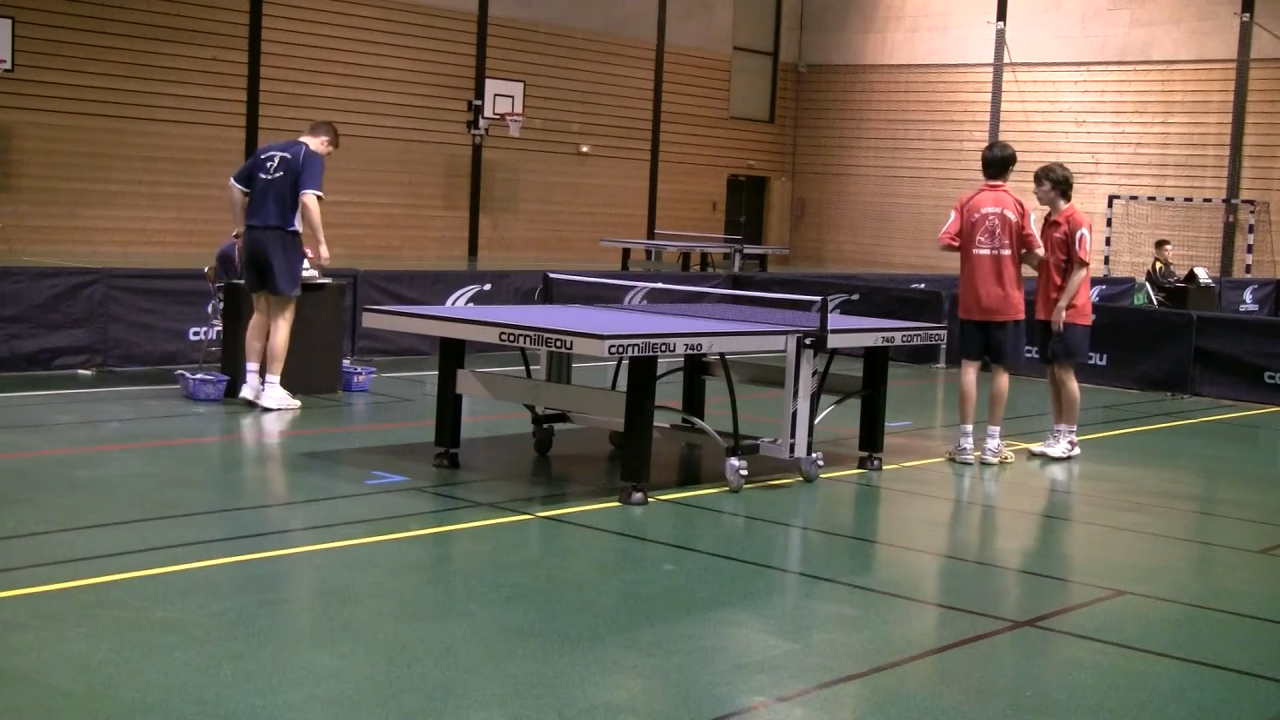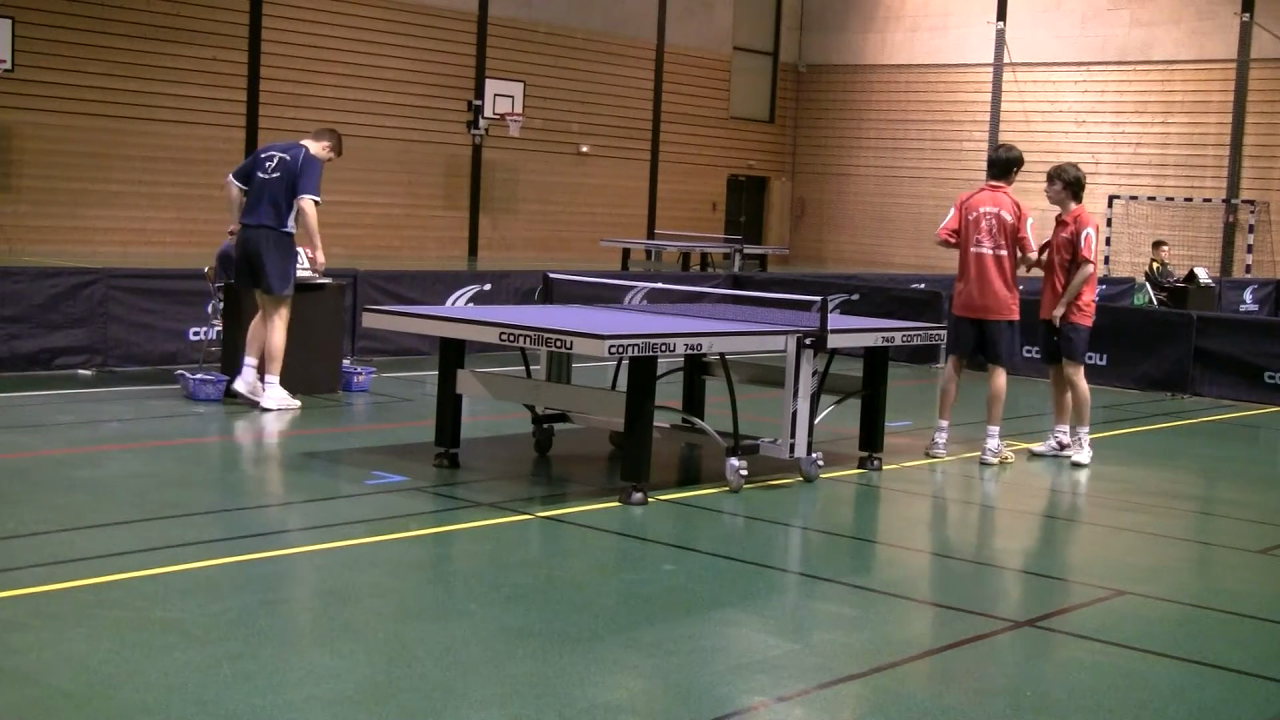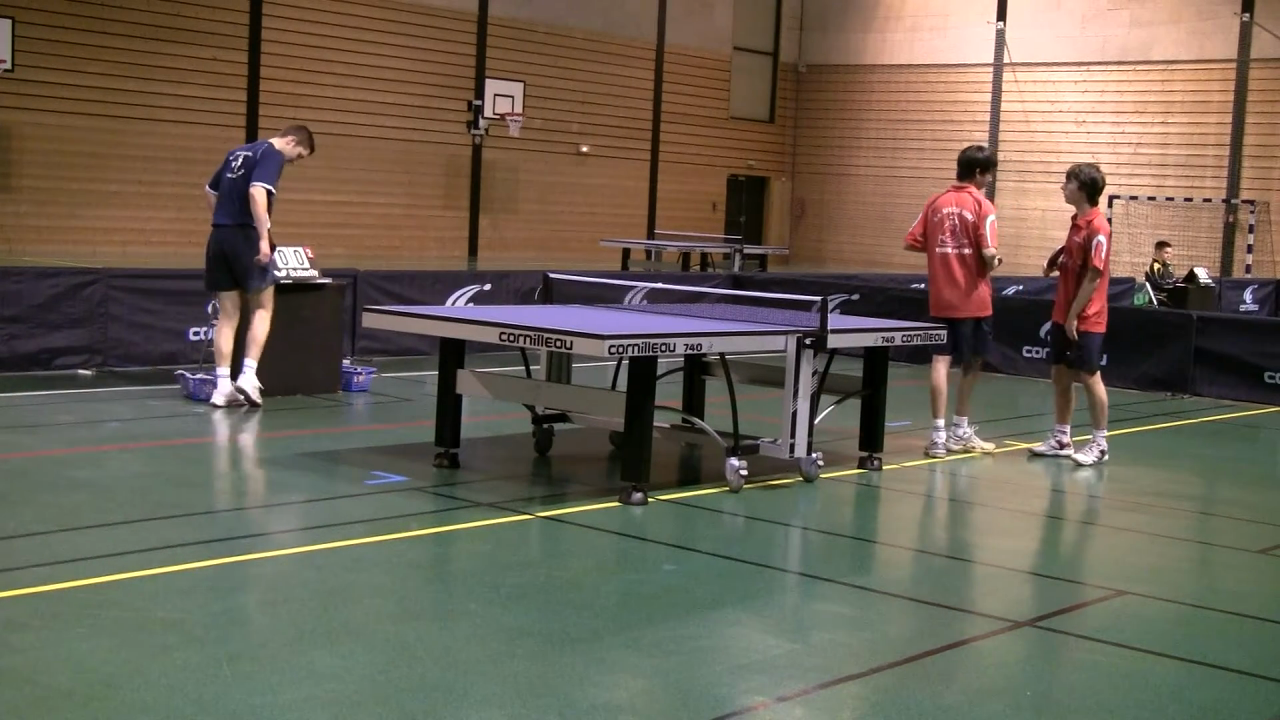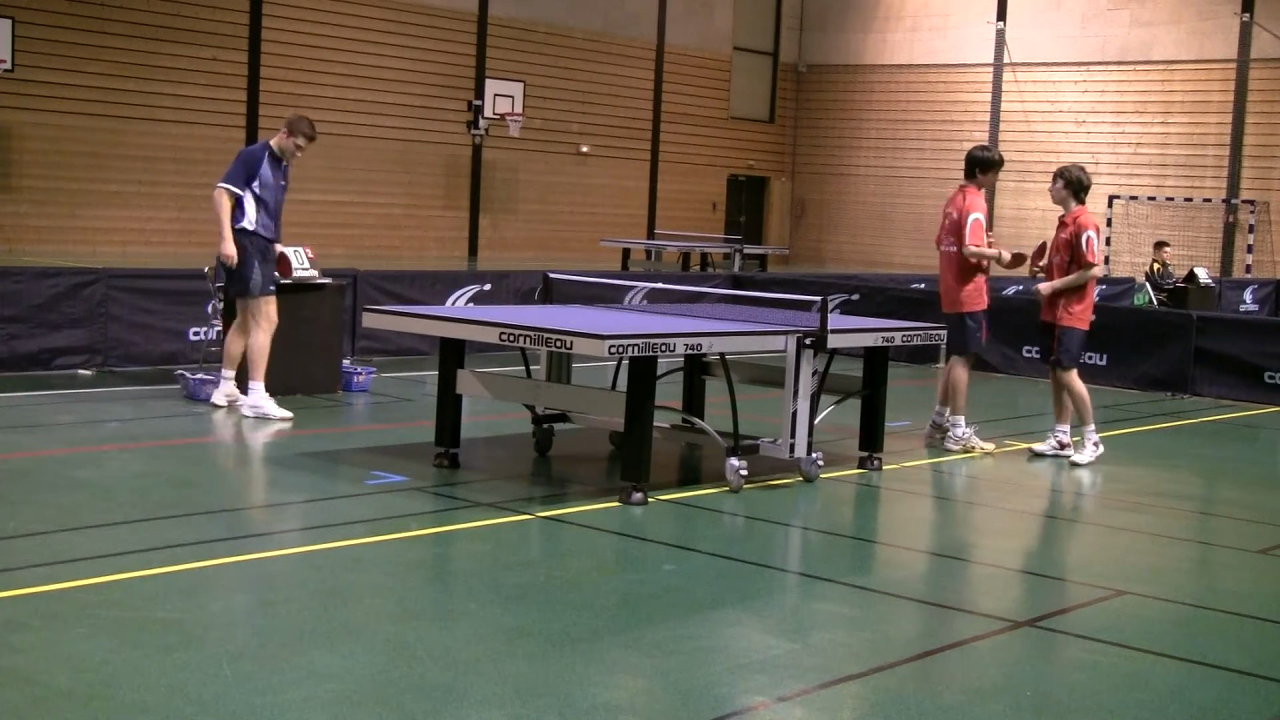
dt=0.7s
person 1, frame 1
left shoulder: (966, 203)
right shoulder: (1018, 206)
left elbow: (946, 242)
right elbow: (1036, 252)
left hip: (972, 301)
right hip: (1006, 303)
left knee: (969, 367)
right knee: (1001, 370)
left ankle: (965, 442)
right ankle: (992, 444)
person 1, frame 2
left shoulder: (966, 201)
right shoulder: (1018, 208)
left elbow: (944, 238)
right elbow: (1029, 255)
right wrist: (1014, 262)
left hip: (966, 299)
right hip: (1001, 302)
left knee: (954, 363)
right knee: (999, 370)
left ankle: (940, 436)
right ankle: (992, 444)
person 1, frame 3
left shoulder: (936, 203)
right shoulder: (982, 205)
left elbow: (911, 243)
right elbow: (989, 252)
right wrist: (993, 263)
left hip: (941, 299)
right hip: (973, 299)
left knee: (941, 361)
right knee: (972, 364)
left ankle: (939, 436)
right ankle: (959, 431)
person 1, frame 4
left shoulder: (955, 200)
right shoulder: (976, 204)
left elbow: (943, 243)
right elbow: (968, 249)
right wrist: (997, 254)
left hip: (952, 291)
right hip: (969, 292)
left knee: (953, 355)
right knee: (963, 358)
left ankle: (939, 422)
right ankle: (958, 433)
person 2, frame 1
left shoulder: (1077, 222)
right shoulder: (1048, 222)
left elbow: (1081, 269)
left wrist: (1062, 306)
left hip: (1070, 312)
right hip: (1047, 310)
left knee: (1064, 372)
right knee: (1053, 373)
left ankle: (1070, 438)
right ankle: (1057, 435)
person 2, frame 2
left shoulder: (1084, 222)
right shoulder: (1060, 222)
left elbow: (1086, 268)
left wrist: (1064, 304)
right wrist: (1039, 262)
left hip: (1074, 311)
right hip: (1053, 311)
left knee: (1072, 372)
right knee: (1056, 374)
left ankle: (1083, 440)
right ankle: (1061, 438)
person 2, frame 3
left shoulder: (1098, 227)
right shoulder: (1077, 222)
left elbow: (1094, 277)
left wrist: (1075, 316)
right wrist: (1057, 266)
left hip: (1085, 318)
right hip: (1063, 314)
left knee: (1089, 377)
right knee: (1060, 375)
left ankle: (1099, 444)
right ankle: (1061, 439)
person 2, frame 4
left shoulder: (1084, 224)
right shoulder: (1065, 222)
left elbow: (1092, 271)
left wrist: (1053, 286)
right wrist: (1044, 268)
left hip: (1071, 314)
right hip: (1054, 312)
left knee: (1067, 374)
right knee: (1058, 376)
left ankle: (1092, 438)
right ankle: (1061, 438)
person 3, frame 1
left shoulder: (264, 151)
right shoulder: (310, 157)
left elbow: (235, 187)
right elbow: (308, 201)
left wrist: (240, 228)
right wrist: (321, 242)
left hip: (253, 238)
right hip: (282, 240)
left knee: (261, 313)
right knee: (282, 317)
left ankle: (252, 384)
right ankle: (272, 390)
person 3, frame 2
left shoulder: (266, 151)
right shoulder: (309, 161)
left elbow: (232, 183)
right elbow: (305, 205)
left wrist: (236, 223)
right wrist: (317, 247)
left hip: (248, 236)
right hip: (275, 239)
left knee: (265, 312)
right knee: (278, 317)
left ankle: (248, 375)
right ankle: (272, 390)
person 3, frame 3
left shoulder: (237, 153)
right shoulder: (272, 155)
left elbow: (212, 191)
right elbow: (257, 192)
right wrist: (264, 238)
left hip: (219, 237)
right hip: (245, 236)
left knee: (227, 316)
right knee: (262, 308)
left ankle: (223, 386)
right ankle: (248, 375)
person 3, frame 4
left shoulder: (284, 164)
right shoulder: (253, 155)
right elbow: (222, 193)
left wrist: (277, 242)
right wrist: (226, 239)
left hip: (264, 245)
right hip: (249, 243)
left knee: (246, 320)
right knee: (265, 320)
left ankle: (225, 387)
right ankle: (256, 398)
